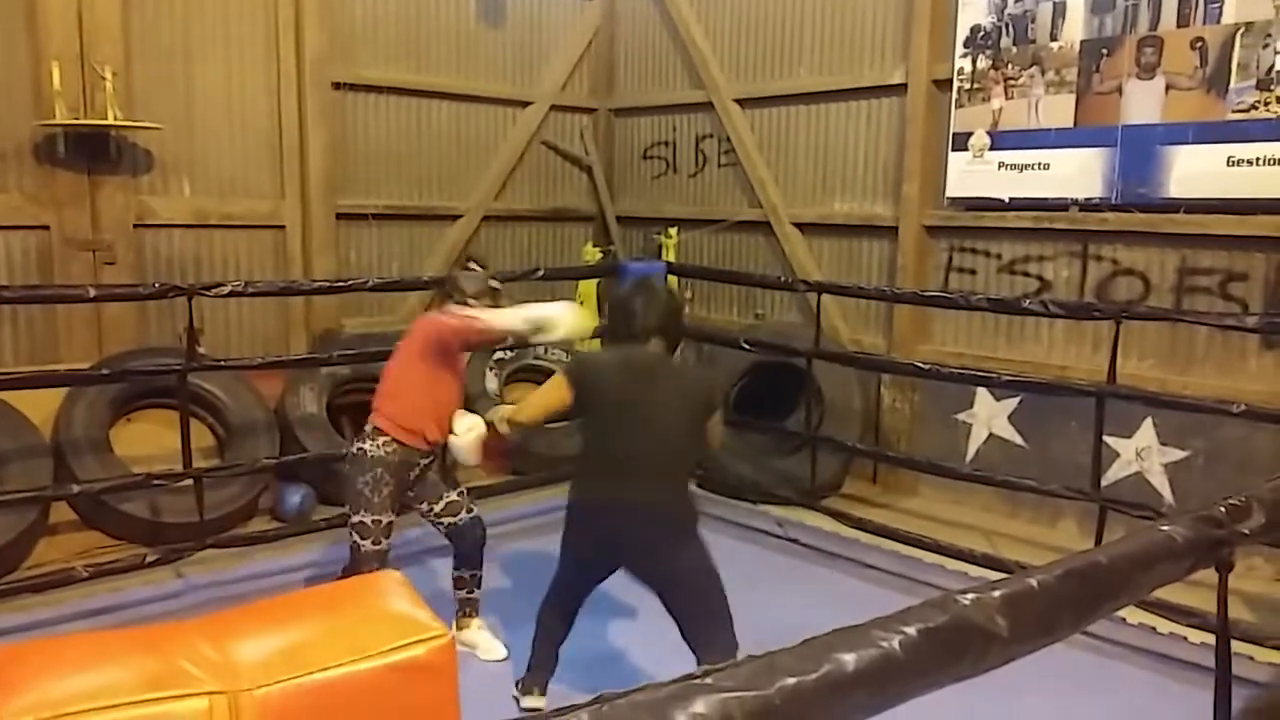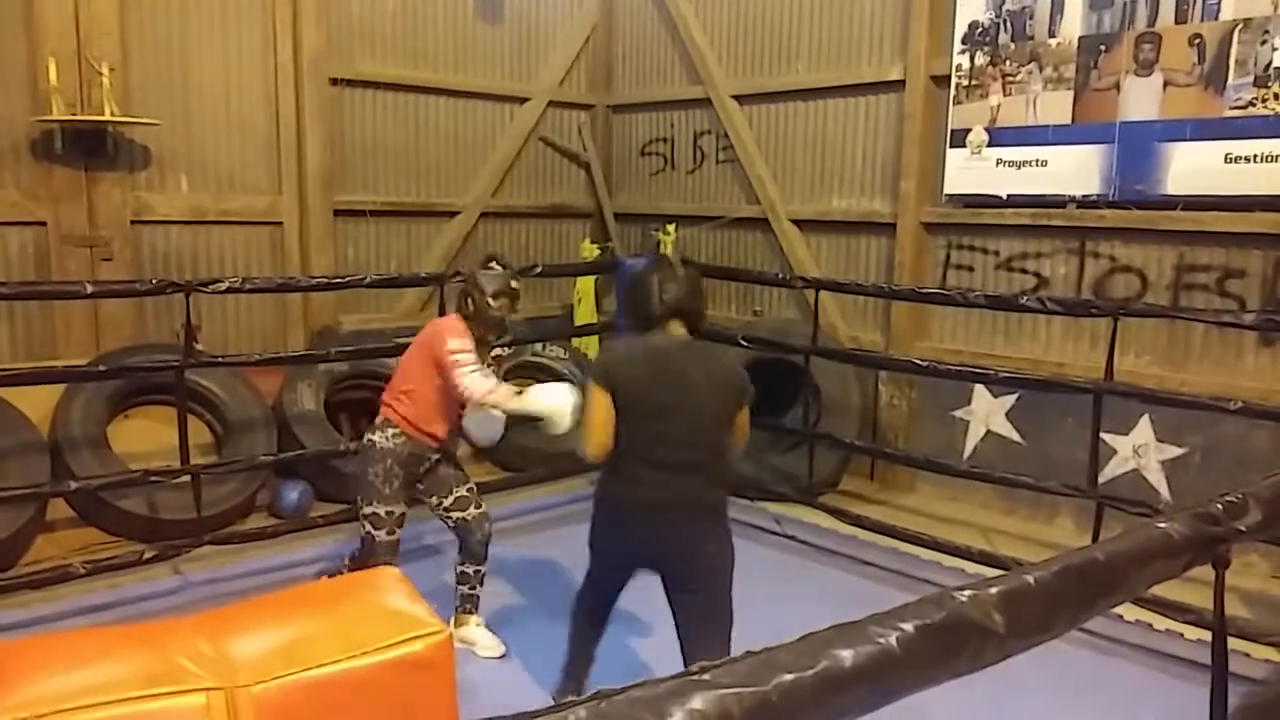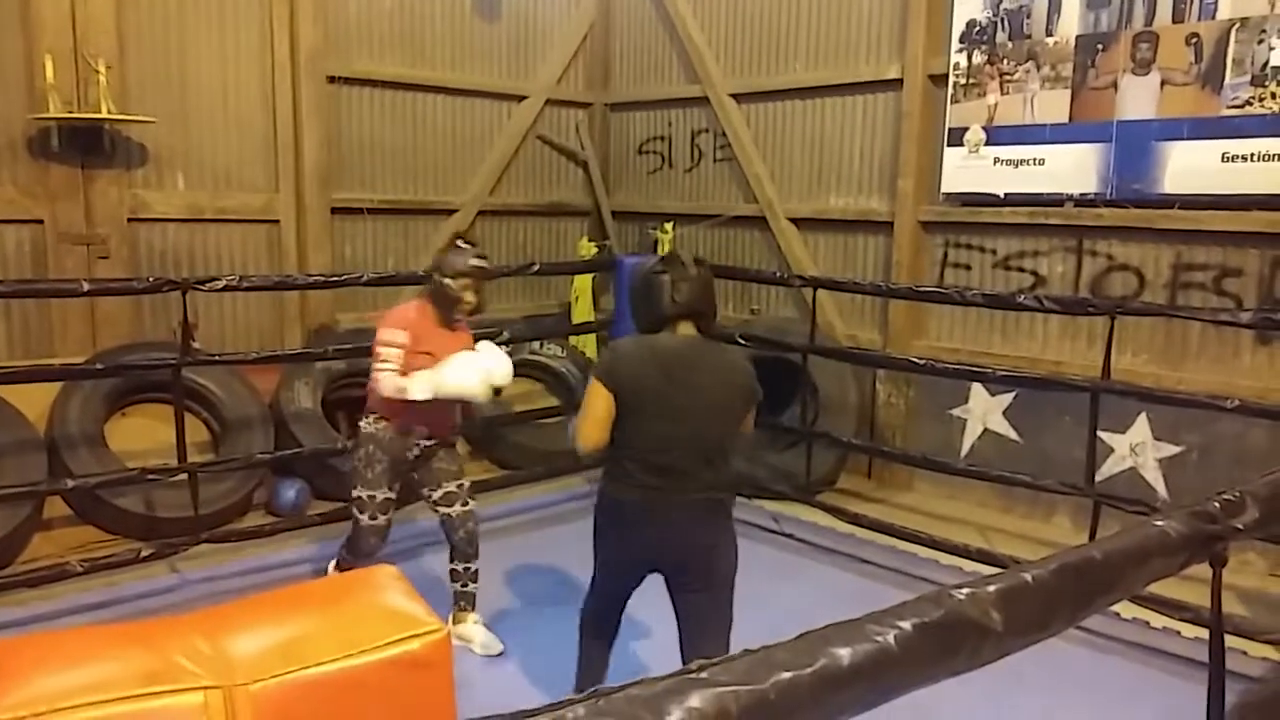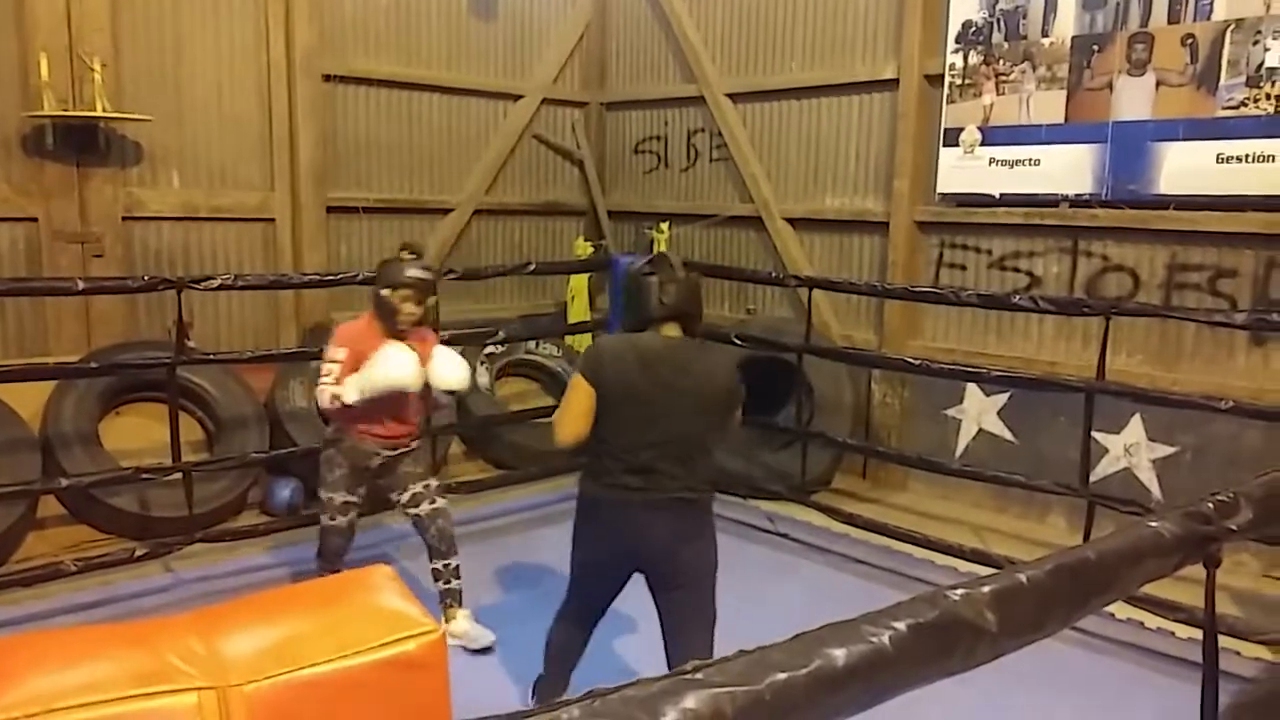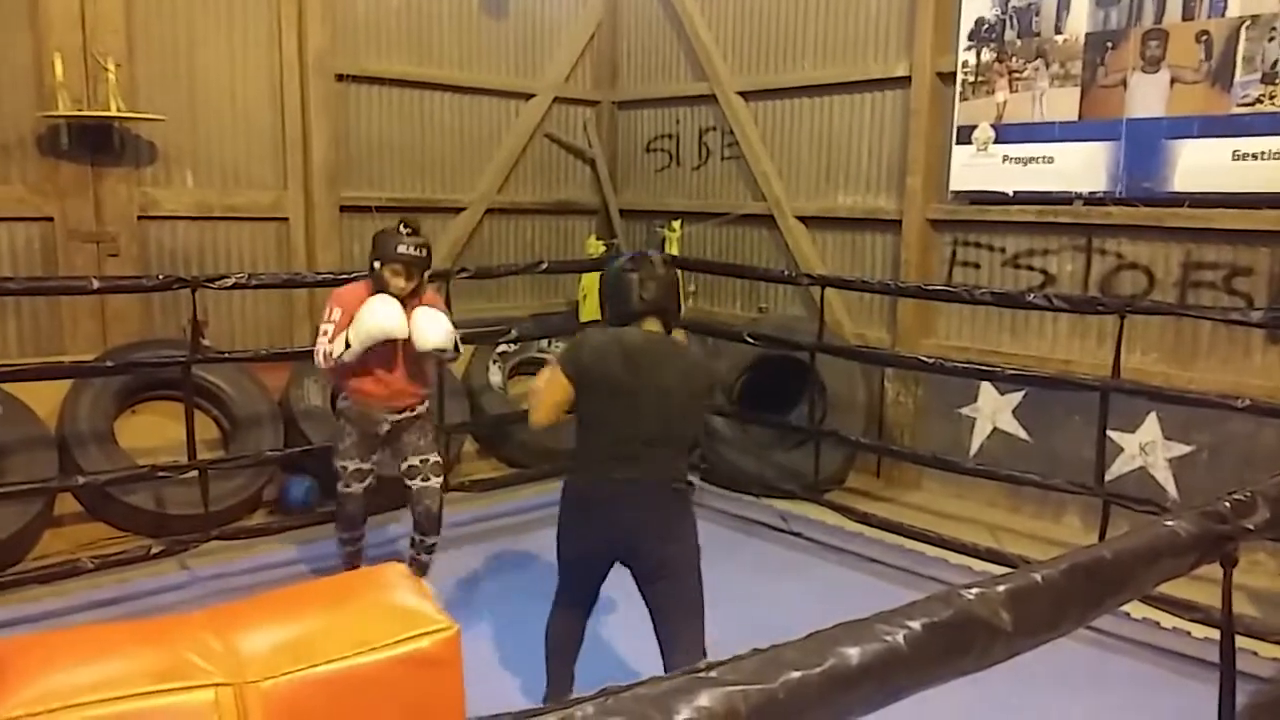
dt=0.2s
person 1, frame 1
left shoulder: (591, 368)
right shoulder: (698, 385)
left elbow: (526, 414)
right elbow: (706, 446)
left wrist: (501, 417)
left hip: (593, 518)
right hip: (666, 525)
left knee: (563, 596)
right knee: (716, 641)
left ankle: (533, 688)
person 1, frame 2
left shoulder: (616, 361)
right shoulder: (727, 370)
left elbow: (594, 447)
right elbow: (733, 445)
left hip: (623, 516)
right hip: (697, 523)
left knee: (596, 594)
right knee: (708, 656)
left ankle: (571, 693)
person 1, frame 3
left shoulder: (622, 358)
right shoulder: (736, 369)
left elbow: (587, 440)
left hip: (626, 516)
right hip: (703, 524)
left knee: (602, 605)
right knee: (707, 655)
person 1, frame 4
left shoulder: (607, 355)
right shoulder: (720, 371)
left elbow: (566, 434)
right elbow: (727, 428)
left hip: (607, 516)
right hip: (683, 527)
left knee: (578, 612)
right knee: (692, 655)
left ankle: (548, 698)
person 1, frame 5
left shoulder: (589, 347)
right shoulder: (695, 366)
left elbow: (540, 416)
left wrist: (557, 375)
left hip: (590, 504)
right hip: (663, 511)
left knee: (570, 603)
right knee: (684, 644)
left ankle: (556, 702)
person 2, frame 1
left shoulder: (452, 347)
right shoulder: (436, 326)
right elbow: (484, 323)
left wrist: (459, 426)
right wrist: (543, 315)
left hip: (424, 458)
right hip: (381, 457)
left knee: (469, 532)
right knee: (367, 561)
left ankle: (468, 625)
person 2, frame 2
left shoulder: (472, 338)
right shoulder: (450, 332)
right elbow: (475, 390)
right wrist: (529, 402)
left hip: (436, 450)
right hip: (395, 447)
left knee: (477, 528)
right knee: (377, 552)
left ankle: (467, 623)
person 2, frame 3
left shoulder: (461, 330)
right shoulder: (402, 320)
right elbow: (384, 383)
left wrist: (482, 376)
right wrist: (438, 382)
left hip: (436, 442)
right hip: (387, 436)
left knee: (464, 527)
right knee: (368, 537)
left ankle: (464, 620)
person 2, frame 4
left shoulder: (425, 339)
right shoulder: (350, 335)
left elbow: (426, 399)
right elbow: (325, 398)
left wrist: (442, 382)
right wrist: (367, 382)
left hip: (405, 449)
right hip: (350, 447)
left knee: (439, 527)
right knee: (334, 539)
left ankle: (455, 618)
person 2, frame 5
left shoulder: (429, 301)
right shoulder: (347, 298)
left elbow: (450, 344)
right elbow: (323, 356)
left wrist: (440, 340)
right wrist: (358, 336)
left hip: (412, 415)
right hip: (359, 414)
left knee: (428, 502)
right knee: (351, 505)
